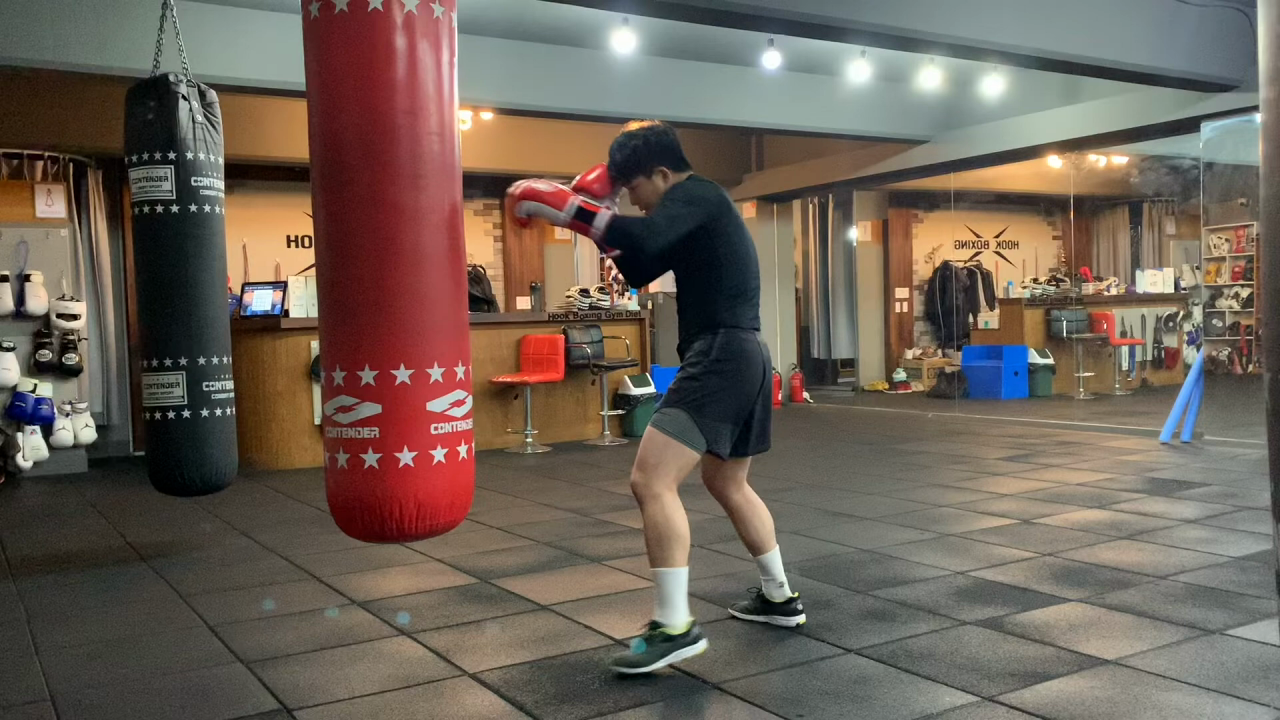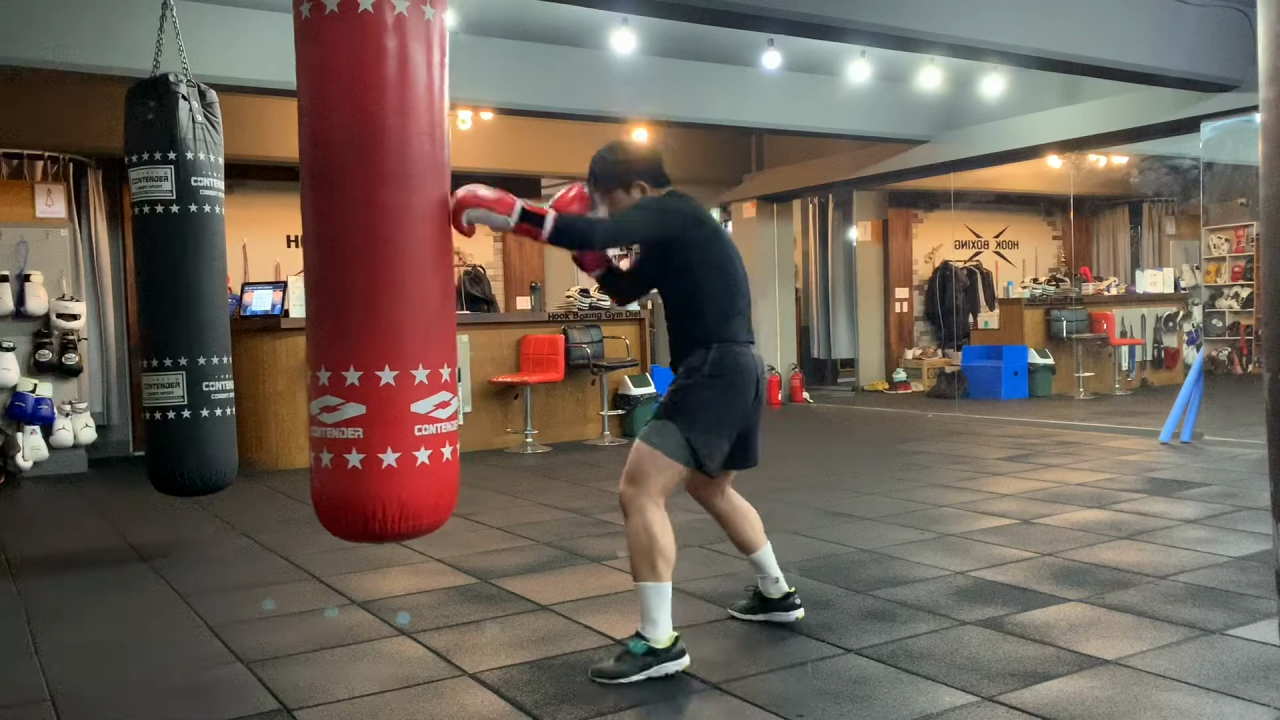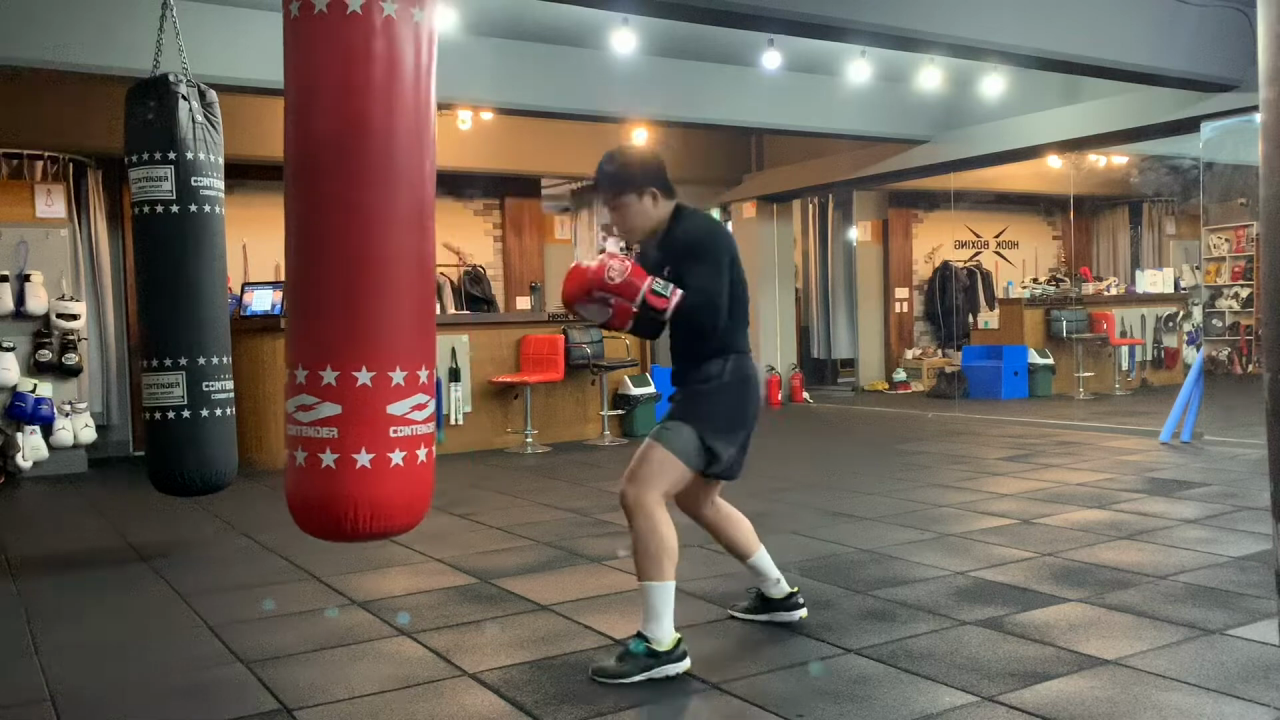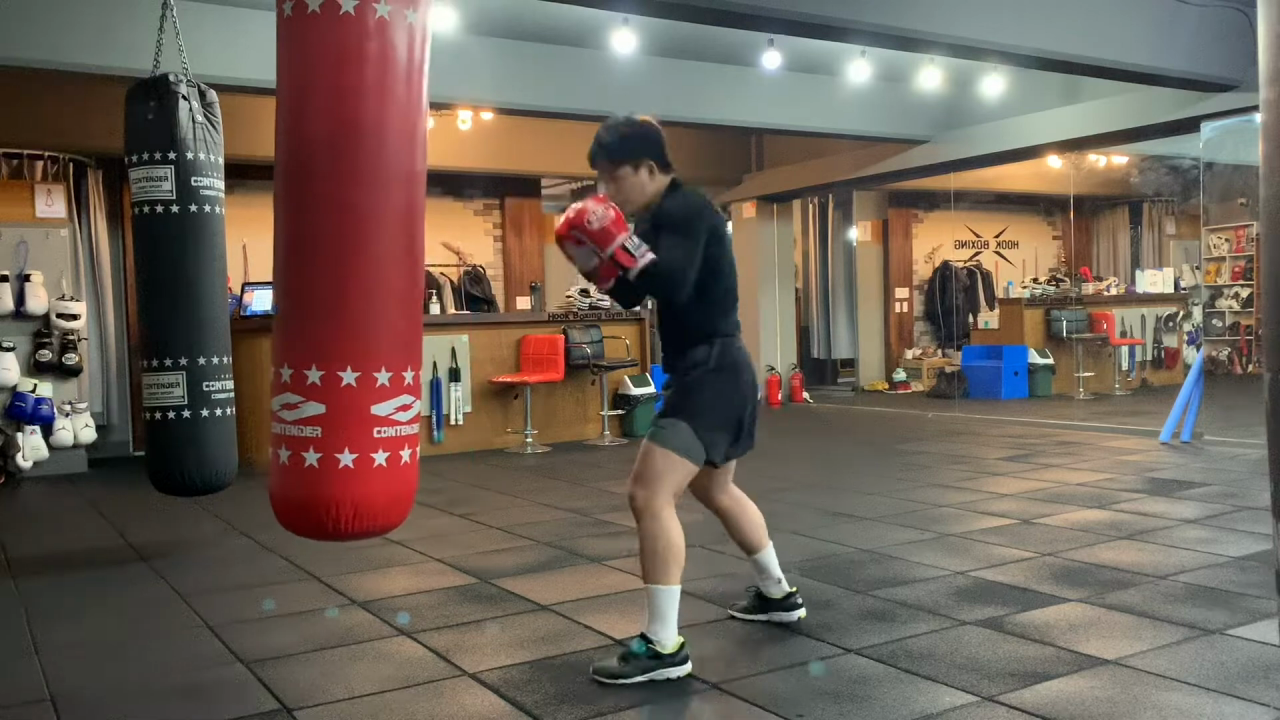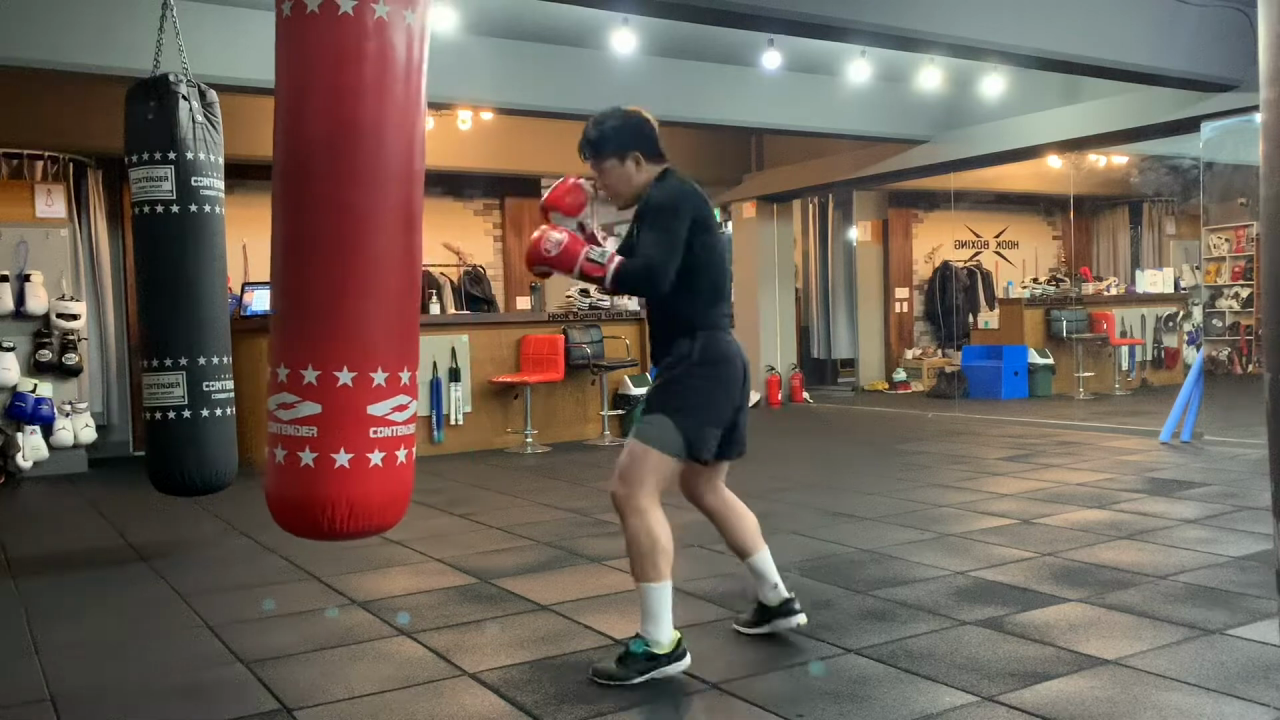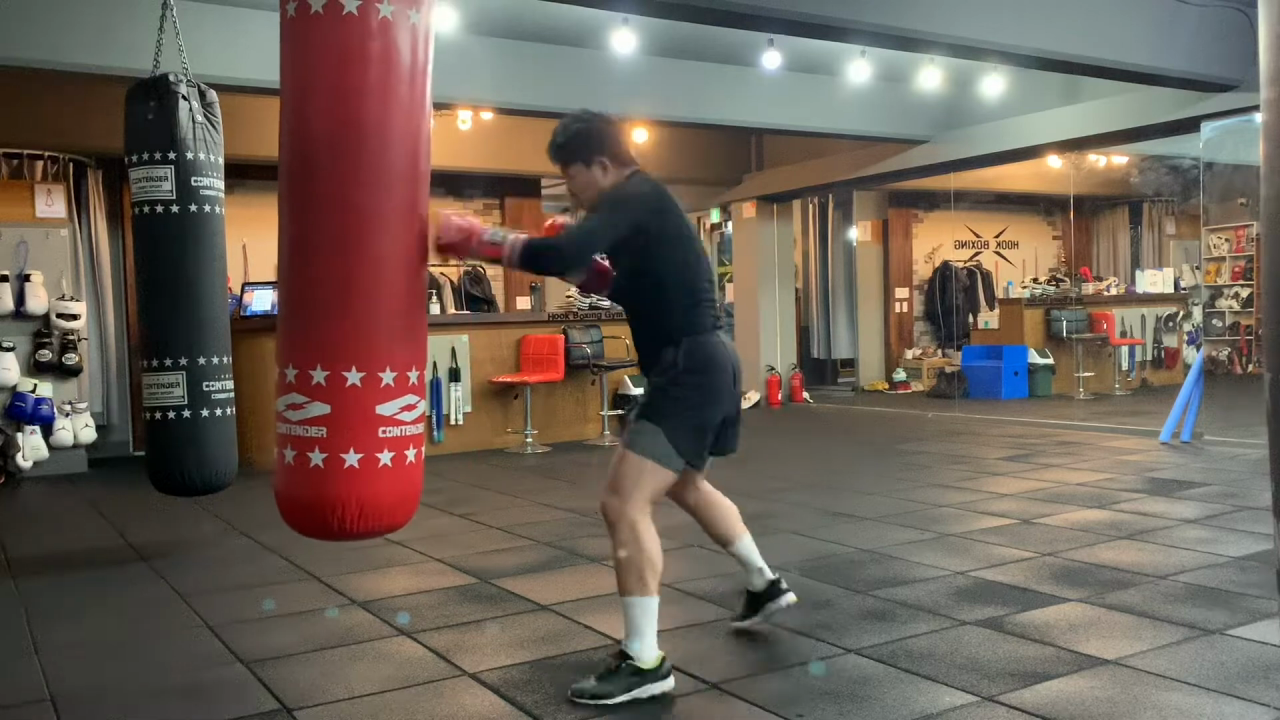
dt=0.2s
person 1, frame 1
left shoulder: (696, 196)
right shoulder: (698, 213)
left elbow: (642, 235)
right elbow: (637, 271)
left wrist: (564, 207)
right wrist: (601, 214)
left hip: (719, 359)
right hip: (745, 359)
left knee: (651, 480)
right knee: (726, 483)
left ankle: (674, 625)
right ankle: (779, 597)
person 1, frame 2
left shoulder: (671, 210)
right shoulder: (674, 228)
left elbow: (587, 237)
right elbow: (626, 290)
left wrist: (508, 211)
right wrist: (588, 253)
left hip: (715, 375)
right hip: (735, 372)
left knee: (638, 495)
right knee: (712, 491)
left ankle: (658, 642)
right ankle: (778, 594)
person 1, frame 3
left shoulder: (699, 233)
right shoulder: (655, 247)
left elbow: (707, 314)
right elbow: (647, 324)
left wrist: (639, 285)
right wrist: (603, 306)
left hip: (721, 384)
right hip: (701, 386)
left knee: (640, 493)
right knee: (699, 500)
left ankle: (660, 643)
right ankle: (779, 593)
person 1, frame 4
left shoulder: (684, 207)
right shoulder: (666, 214)
left elbow: (670, 285)
right elbow: (630, 292)
left wrist: (611, 240)
right wrist: (592, 255)
left hip: (710, 369)
right hip: (713, 369)
left knee: (649, 494)
right knee: (715, 489)
left ankle: (664, 645)
right ankle: (777, 593)
person 1, frame 5
left shoulder: (671, 196)
right shoulder: (662, 204)
left elbow: (650, 278)
right elbow: (619, 273)
left wrist: (573, 253)
right wrist: (573, 239)
left hip: (700, 363)
right hip: (714, 361)
left knee: (634, 492)
right knee: (705, 489)
left ankle: (660, 643)
right ankle: (777, 600)
person 1, frame 6
left shoulder: (638, 196)
right shoulder: (636, 203)
left elbow: (568, 247)
right elbow: (625, 284)
left wrist: (483, 239)
right wrist: (588, 272)
left hip: (692, 369)
right hip: (700, 366)
left knee: (625, 506)
right knee: (687, 486)
left ankle: (643, 663)
right ankle: (765, 586)
